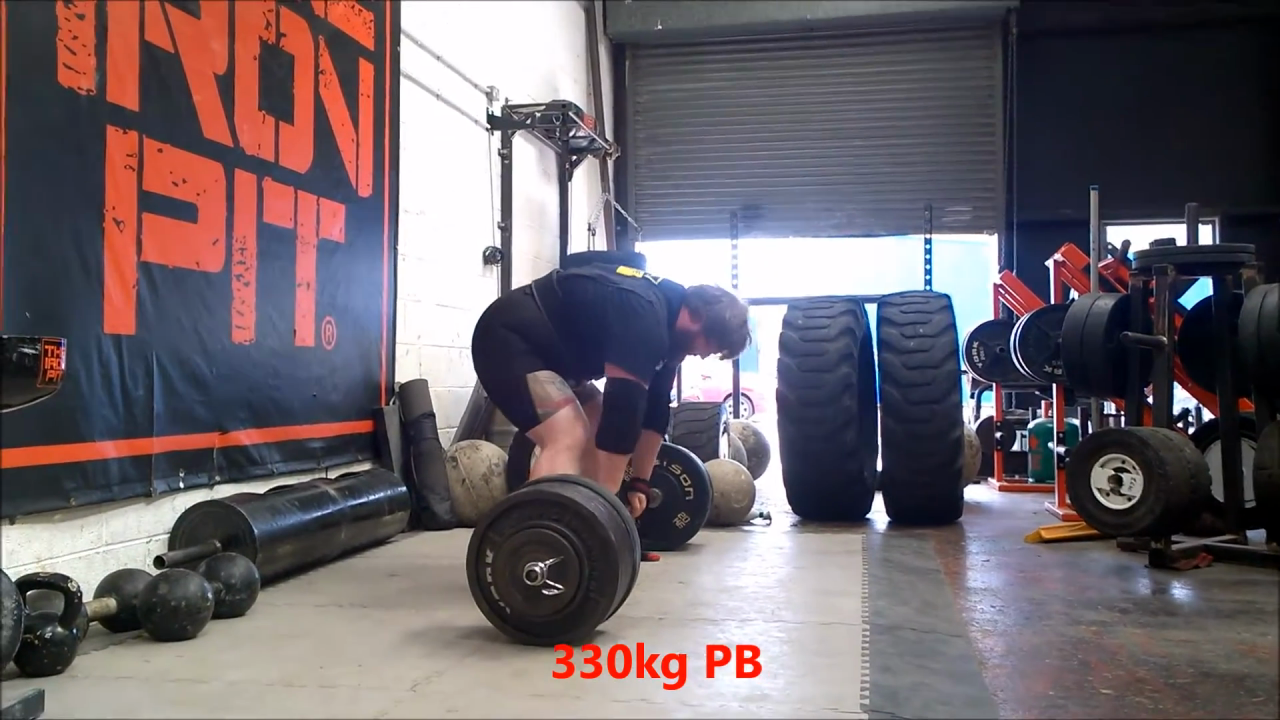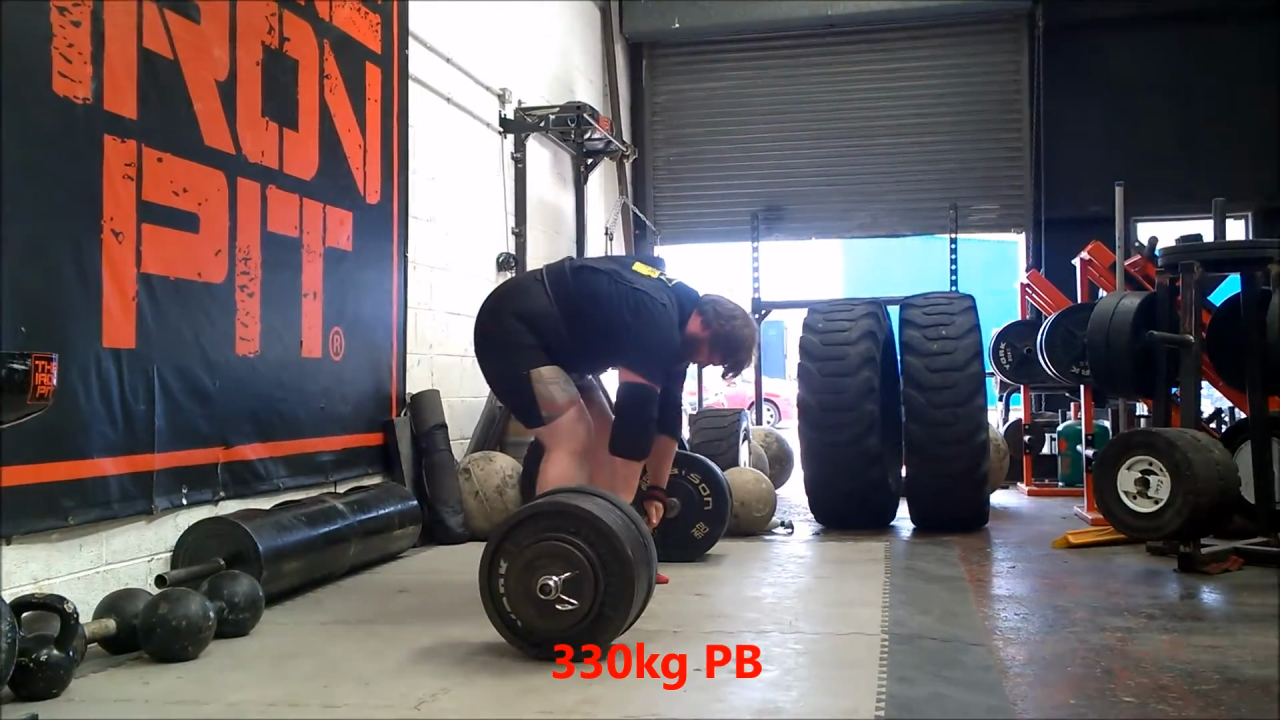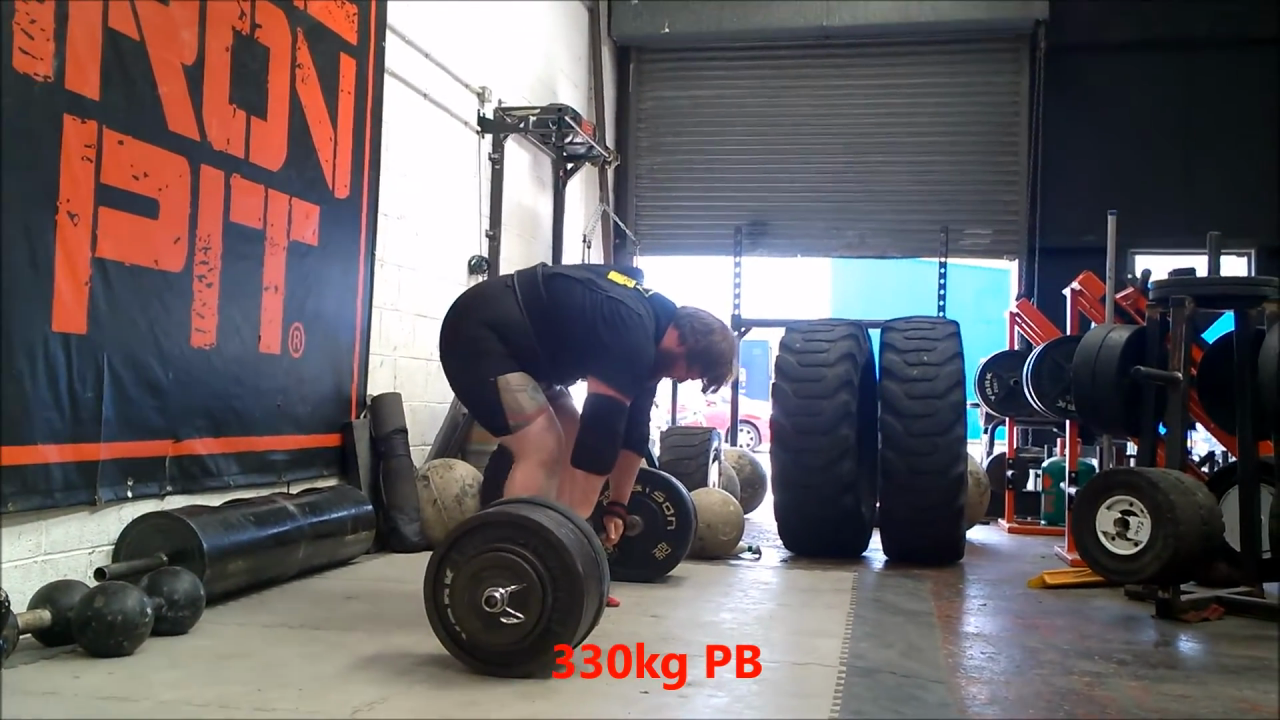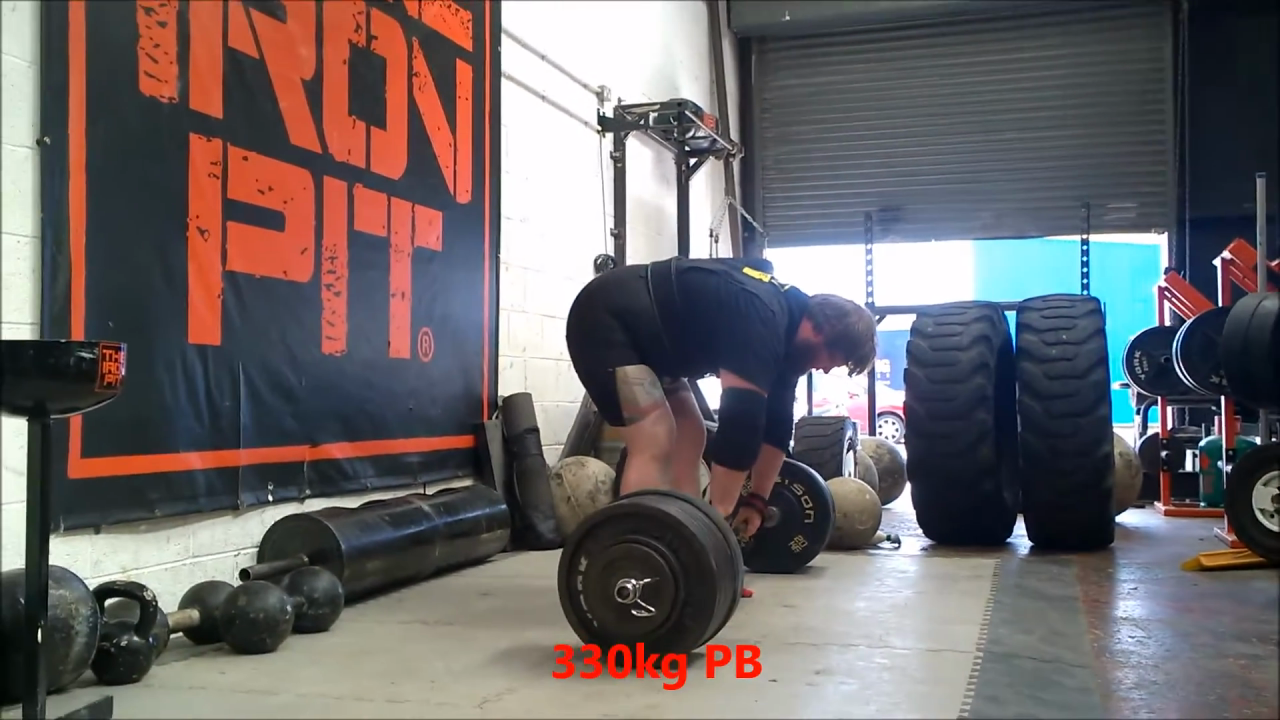
dt=1s
person 1, frame 1
left shoulder: (670, 324)
right shoulder: (645, 323)
left elbow: (656, 408)
right elbow: (623, 411)
left wrist: (639, 485)
right hip: (509, 340)
left knee: (600, 440)
right knee: (567, 441)
person 1, frame 2
left shoulder: (676, 316)
right shoulder: (656, 322)
left elbow: (666, 409)
right elbow: (636, 414)
left wrist: (656, 492)
left hip: (550, 337)
right hip: (512, 327)
left knee: (603, 438)
right knee: (572, 441)
person 1, frame 3
left shoulder: (651, 332)
right shoulder: (629, 334)
left elbow: (634, 425)
right elbow: (602, 426)
left wrist: (617, 507)
left hip: (520, 343)
right hip: (480, 333)
left knee: (571, 446)
right knee: (542, 450)
person 1, frame 4
left shoulder: (788, 331)
right shoulder: (764, 331)
left elbow: (775, 422)
right elbow: (741, 425)
left wrist: (757, 503)
right wrist: (719, 519)
left hip: (649, 337)
right hip: (605, 325)
left knee: (690, 443)
right knee: (656, 448)
